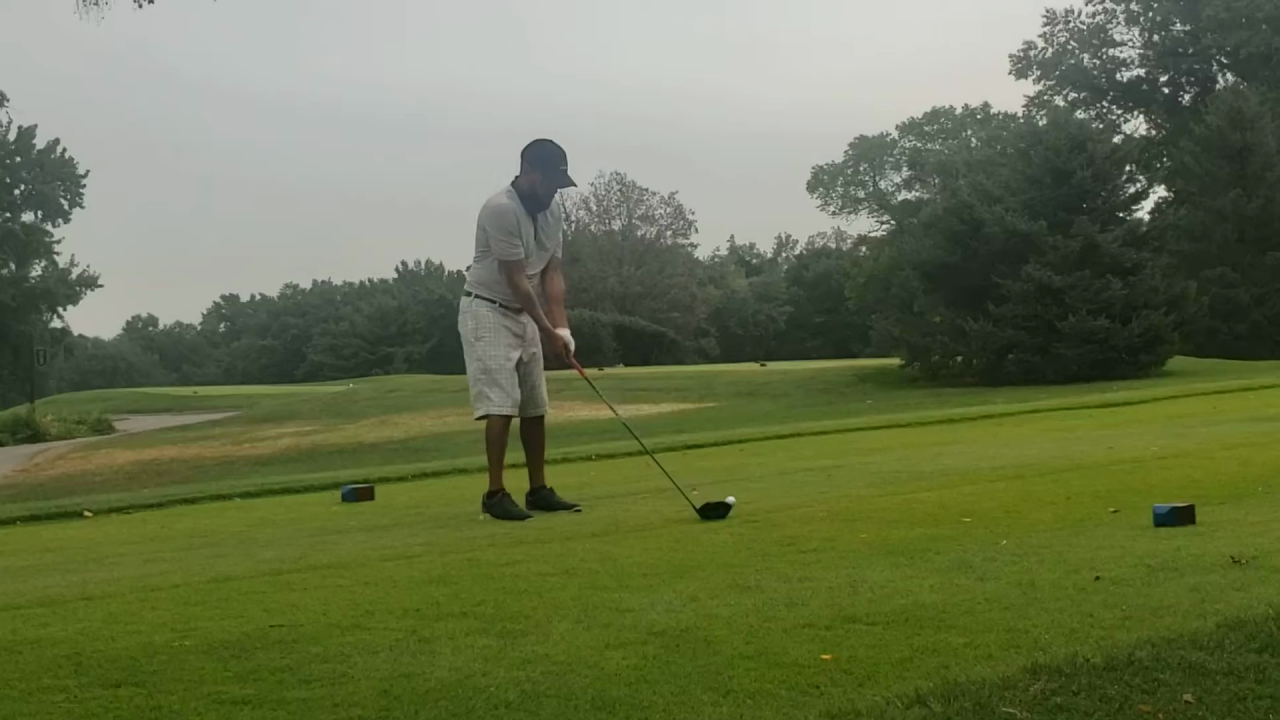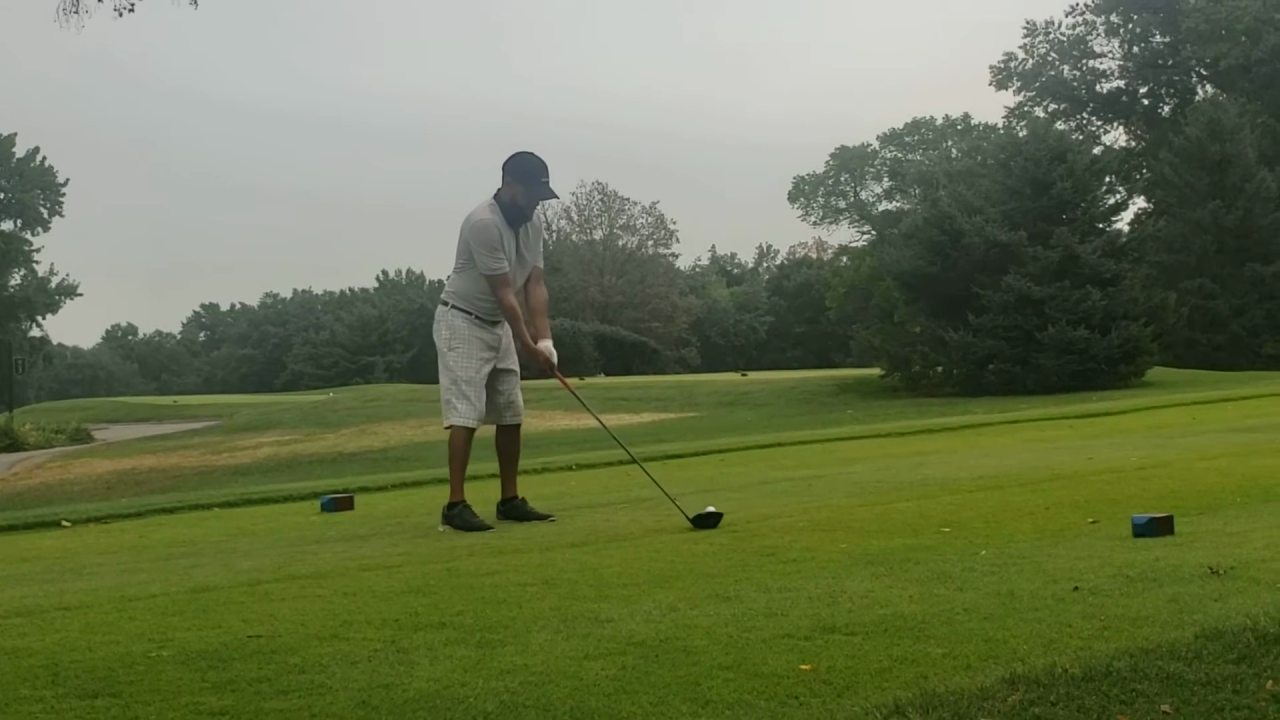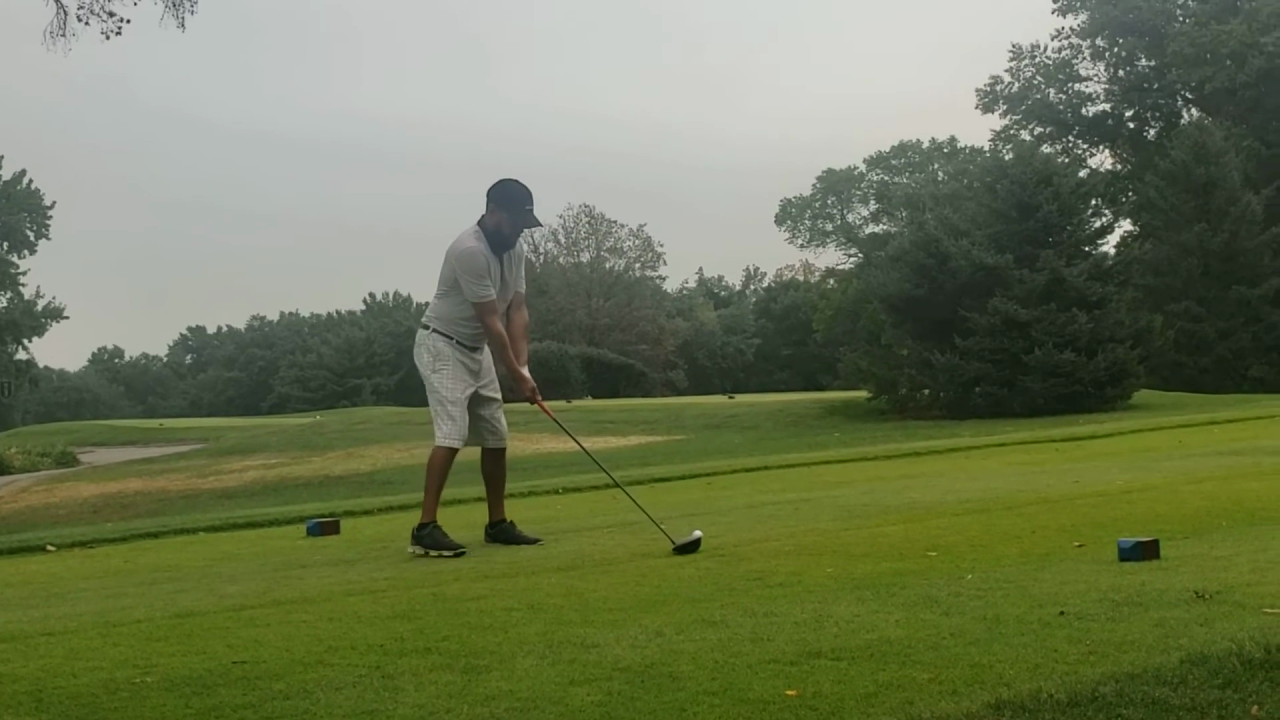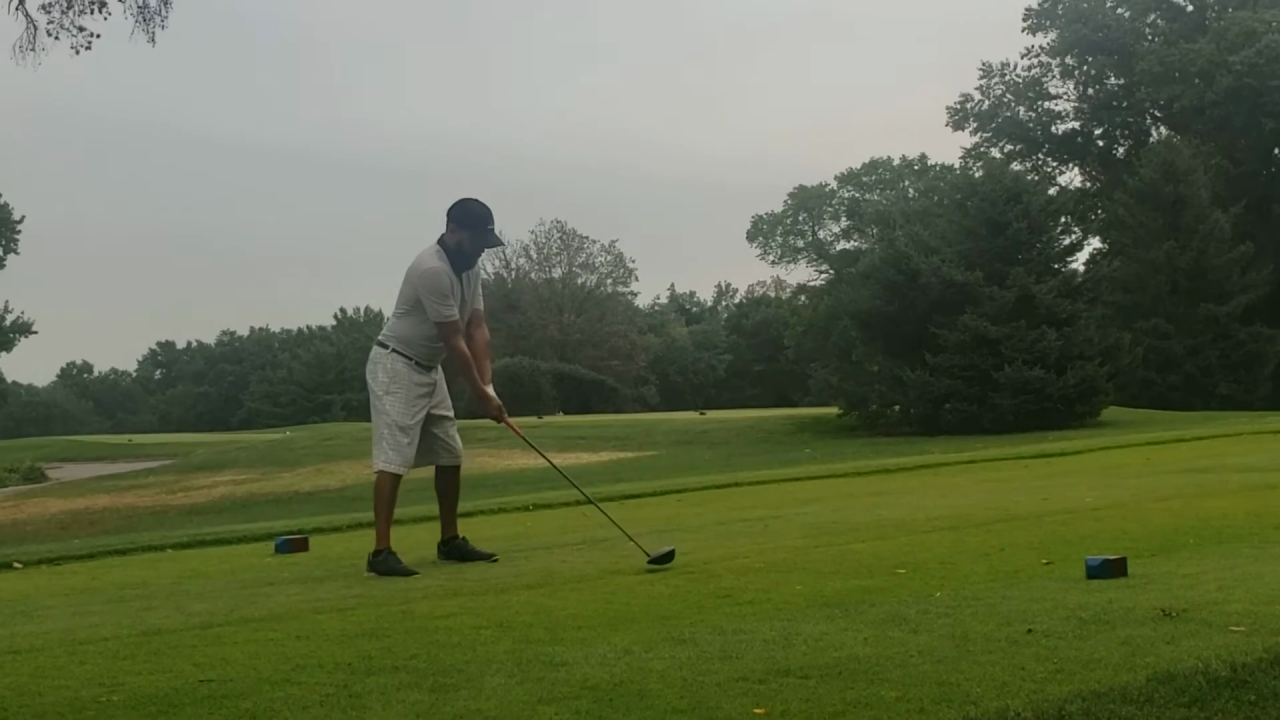
dt=1s
person 1, frame 1
left shoulder: (552, 211)
right shoulder: (501, 209)
left elbow: (552, 274)
right elbow: (516, 279)
left wrist: (561, 327)
right wrist: (547, 331)
left hip: (522, 315)
right hip: (487, 311)
left knee: (535, 406)
right knee: (503, 401)
left ankle: (538, 490)
right ankle: (495, 493)
person 1, frame 2
left shoulder: (532, 223)
right shoulder: (483, 223)
left elbow: (535, 284)
right elbow: (503, 293)
left wrist: (545, 339)
right wrist: (528, 346)
left hip: (497, 326)
right hip: (462, 322)
left knee: (510, 414)
right knee: (468, 413)
left ankle: (509, 500)
right ankle: (456, 505)
person 1, frame 3
left shoulder: (515, 250)
right shoulder: (470, 250)
left elbow: (517, 311)
right elbow: (491, 320)
left wrist: (524, 367)
right wrist: (517, 376)
left hip: (476, 350)
right hip: (442, 346)
left knee: (495, 437)
right knee: (452, 435)
left ankle: (497, 523)
right ankle: (426, 526)
person 1, frame 4
left shoulder: (469, 268)
right shoulder: (431, 270)
left elbow: (477, 329)
right elbow: (454, 340)
left wrist: (488, 385)
right wrist: (481, 395)
left hip: (428, 368)
right hip: (397, 366)
left knee: (450, 455)
right knee: (395, 459)
left ankle: (450, 540)
right ankle: (381, 552)
